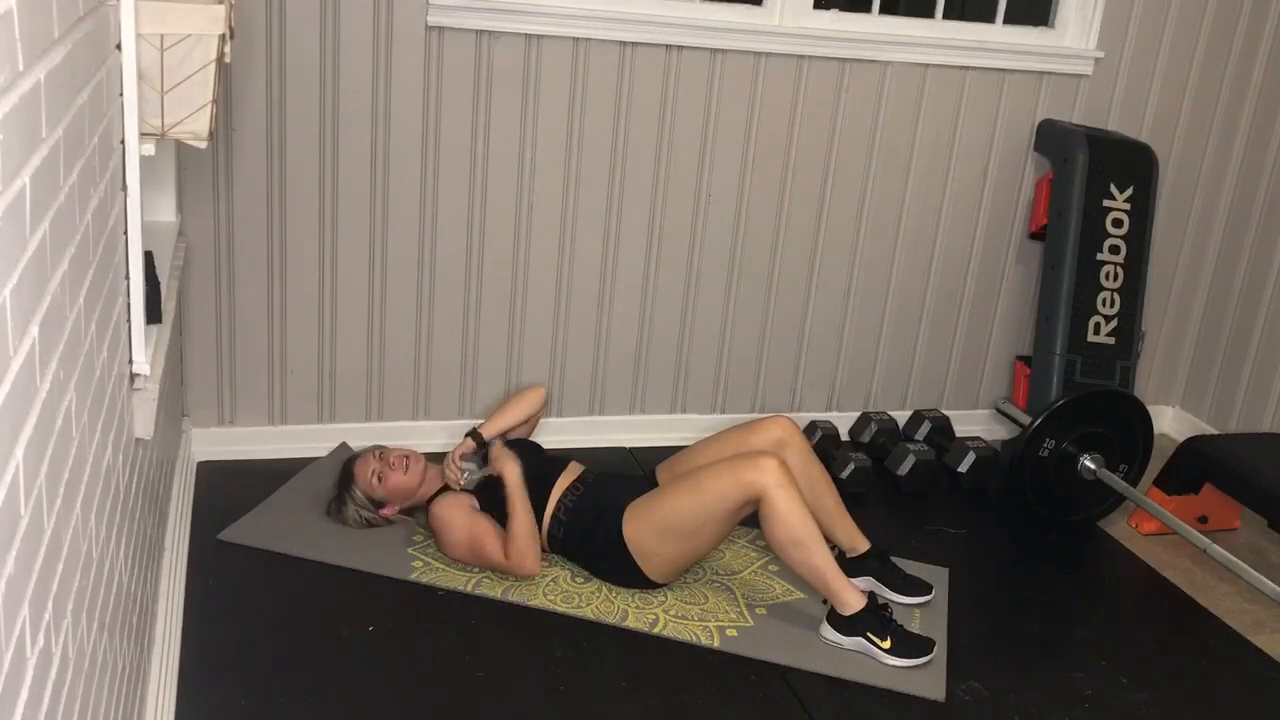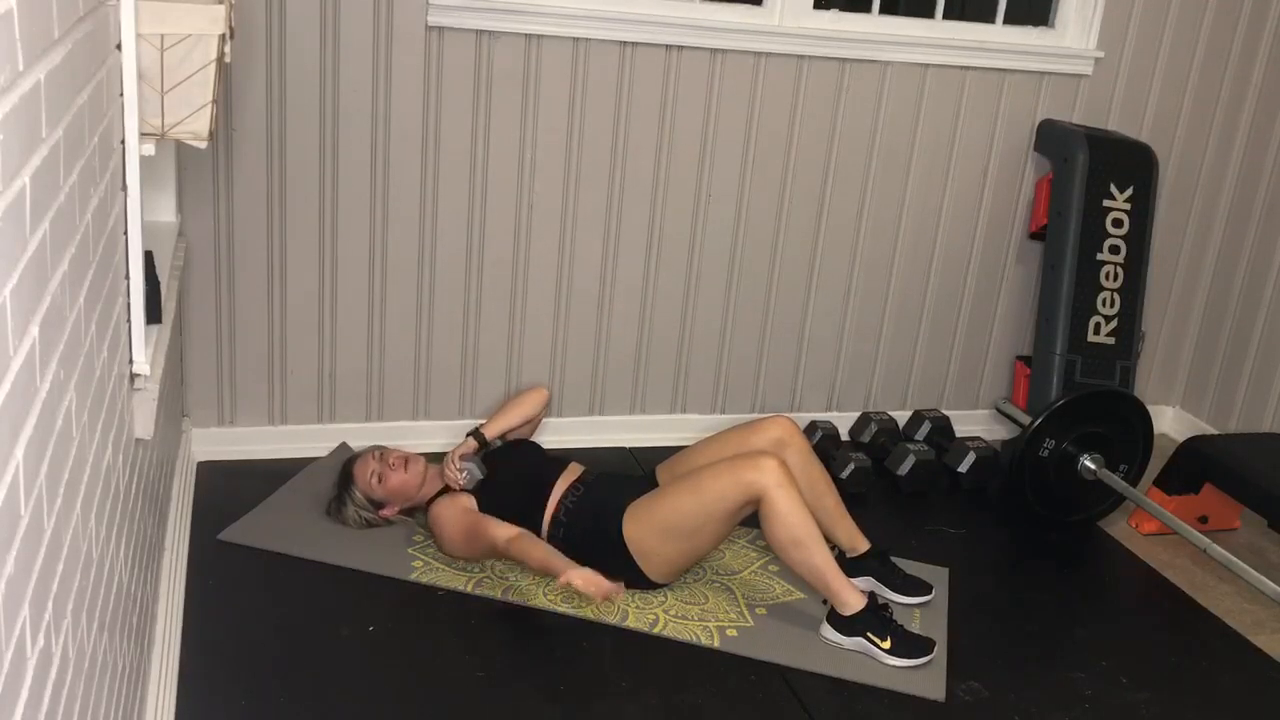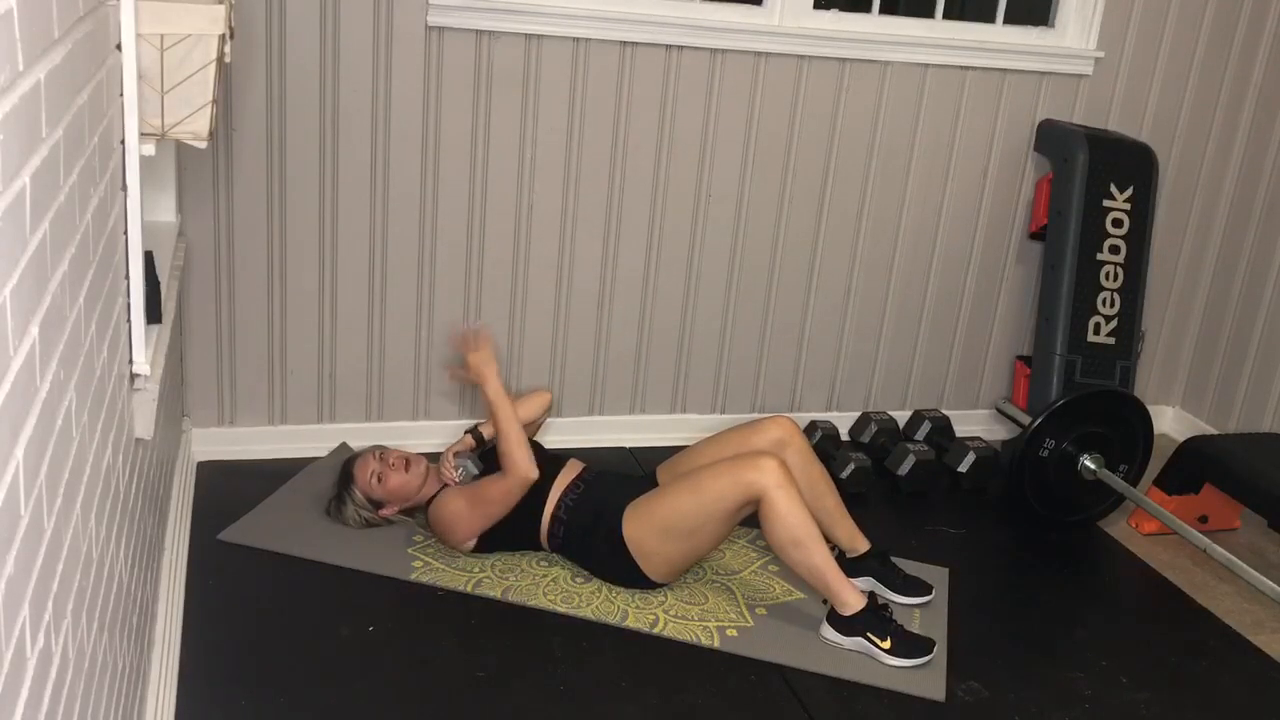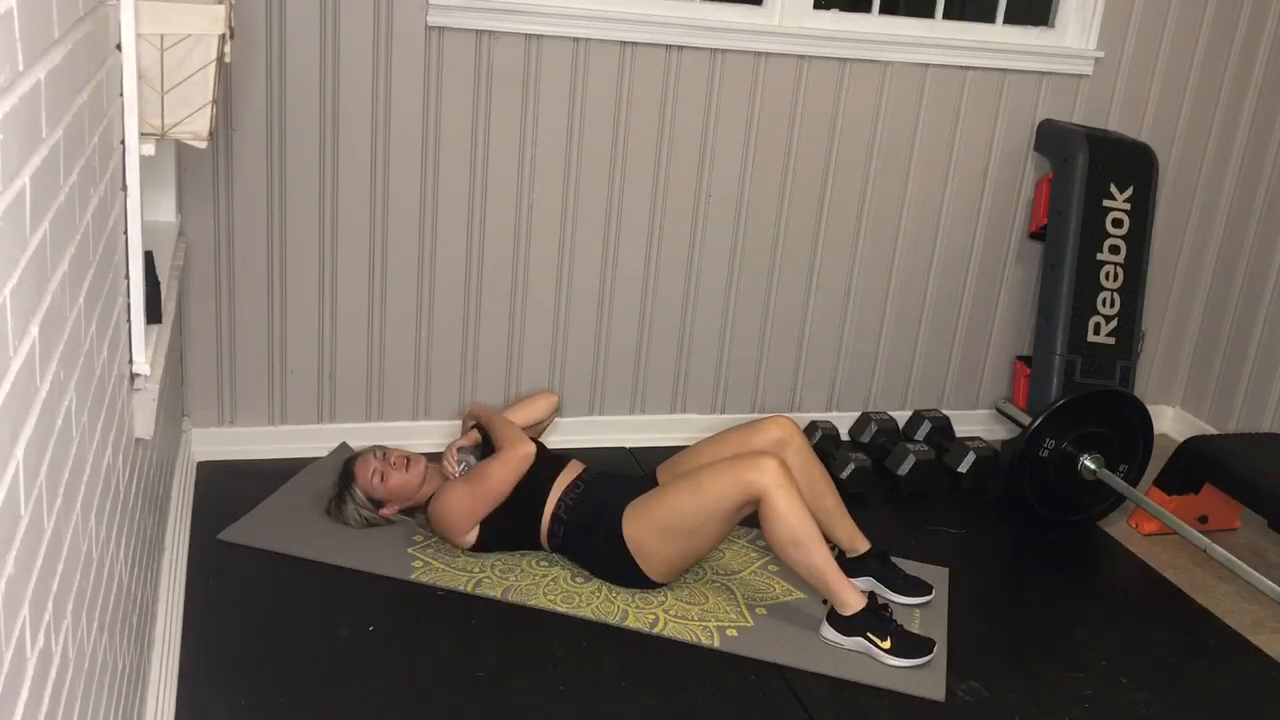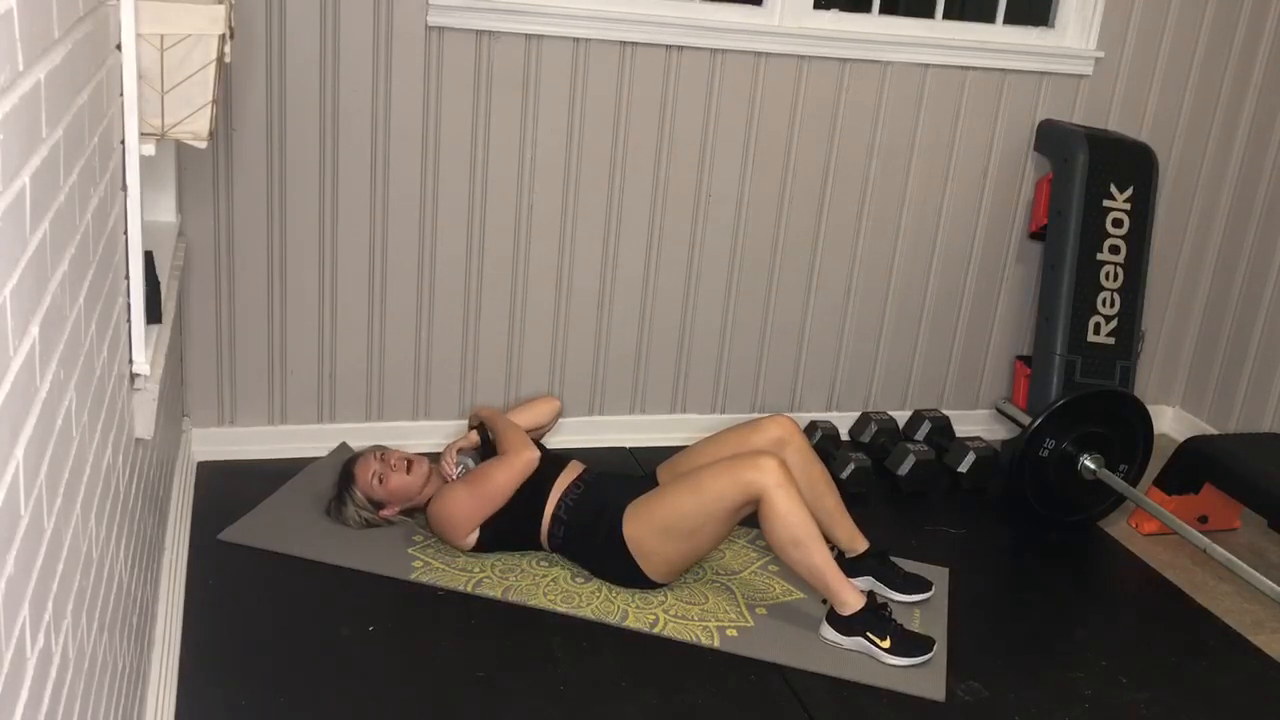
dt=0.4s
person 1, frame 1
left shoulder: (471, 462)
right shoulder: (447, 514)
left elbow: (536, 394)
right elbow: (524, 562)
left wrist: (475, 439)
right wrist: (510, 477)
left hip: (636, 490)
right hip: (620, 541)
left knee: (780, 431)
right knee: (765, 471)
left ankle: (859, 559)
right ankle: (851, 615)
person 1, frame 2
left shoulder: (476, 460)
right shoulder: (446, 514)
left elbow: (538, 395)
right elbow: (506, 538)
left wrist: (474, 438)
right wrist: (566, 569)
left hip: (637, 489)
right hip: (618, 539)
left knee: (779, 432)
right knee: (764, 473)
left ankle: (860, 559)
right ankle: (852, 615)
person 1, frame 3
right shoulder: (449, 511)
left elbow: (541, 401)
right elbow: (524, 474)
left wrist: (471, 438)
right wrist: (489, 381)
left hip: (637, 489)
right hip: (618, 541)
left knee: (780, 431)
right knee: (764, 474)
left ankle: (861, 558)
right ankle: (851, 613)
person 1, frame 4
left shoulder: (469, 466)
right shoulder: (449, 509)
left elbow: (547, 402)
right elbow: (522, 449)
left wrist: (474, 432)
right wrist: (483, 416)
left hip: (633, 491)
right hip: (617, 541)
left knee: (780, 432)
right knee: (764, 472)
left ankle: (860, 560)
right ankle: (851, 616)
person 1, frame 5
left shoulder: (461, 467)
right shoulder: (449, 509)
left elbow: (548, 407)
right elbow: (526, 455)
left wrist: (477, 432)
right wrist: (488, 417)
left hip: (632, 490)
right hip: (618, 539)
left knee: (780, 431)
right knee: (763, 471)
left ankle: (859, 559)
right ankle: (851, 614)
